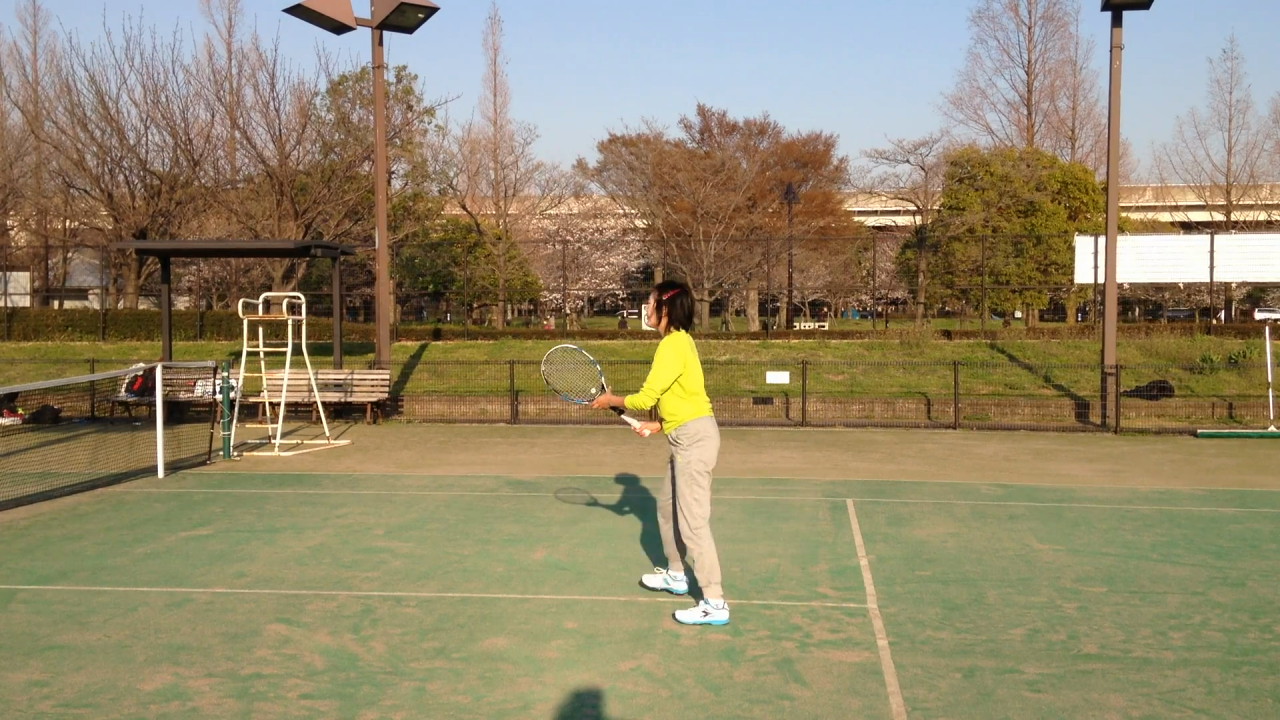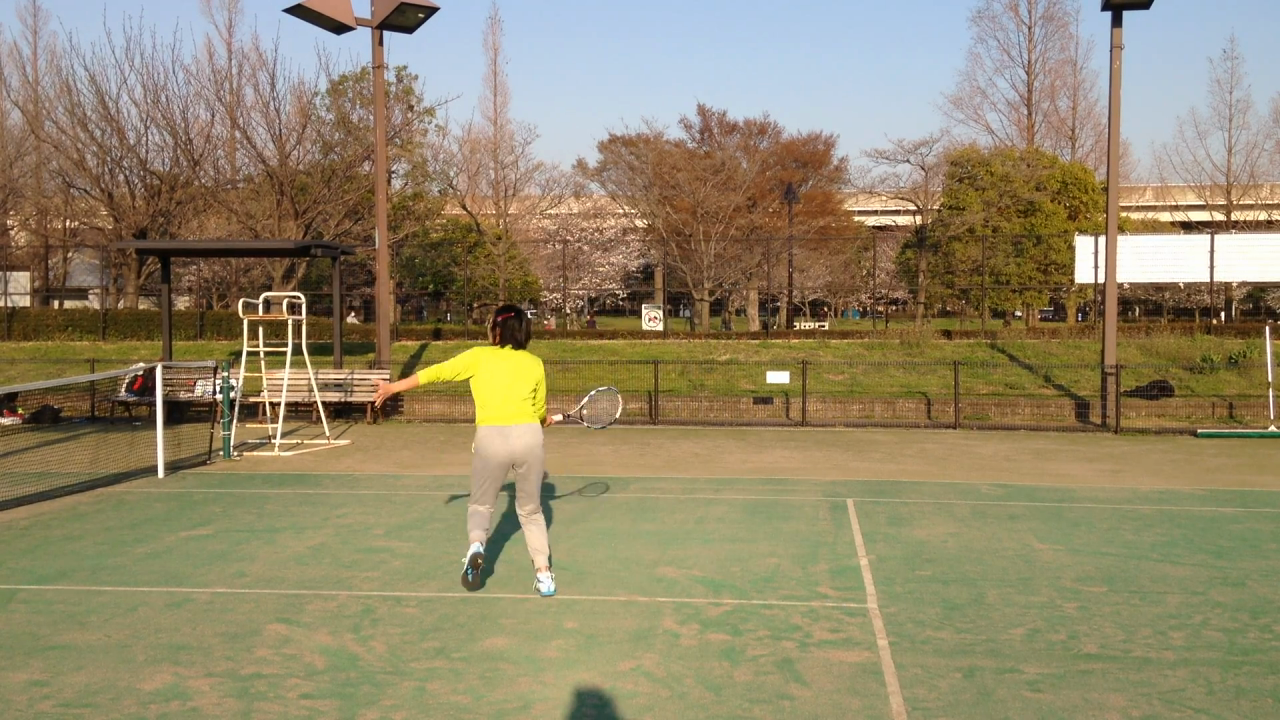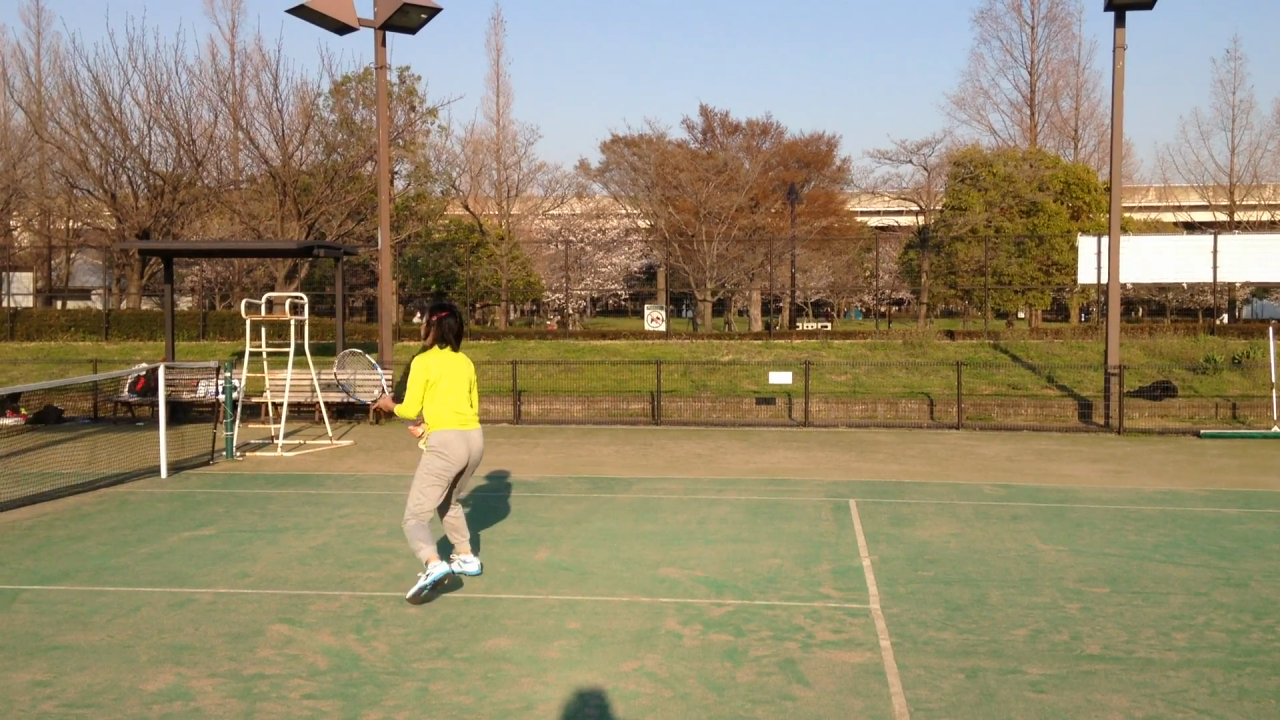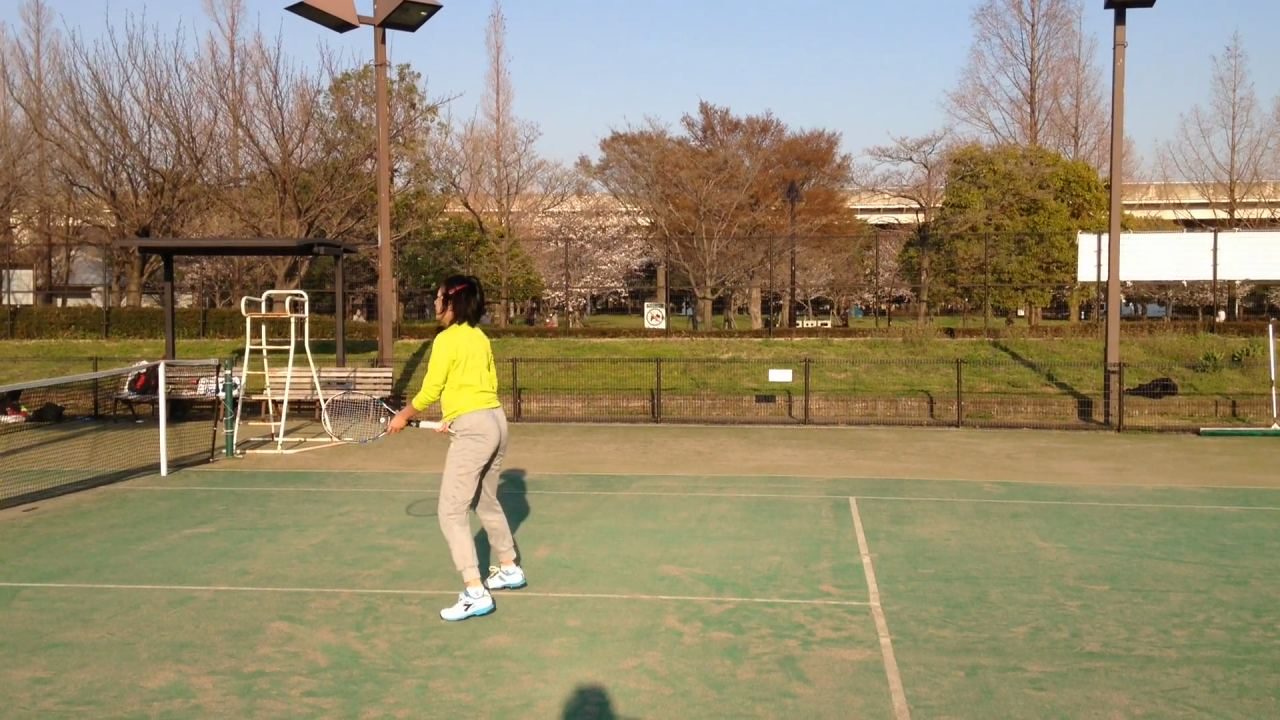
dt=1s
person 1, frame 1
left shoulder: (672, 345)
right shoulder: (681, 341)
left elbow: (646, 398)
left wrist: (610, 400)
right wrist: (658, 425)
left hip: (694, 439)
right hip: (691, 437)
left knee: (693, 523)
right knee: (667, 507)
left ankle: (715, 603)
right ankle: (676, 574)
person 1, frame 2
left shoulder: (478, 356)
right shoulder: (535, 364)
left elbow: (436, 373)
left wrist: (394, 387)
right wrist: (543, 420)
left hip: (492, 439)
right hip: (529, 437)
left knee: (480, 507)
right knee: (530, 510)
left ankle: (476, 548)
right ankle: (544, 575)
person 1, frame 3
left shoulder: (423, 362)
right shoulder: (465, 362)
left elbow: (411, 410)
left wrist: (389, 405)
left hip: (446, 443)
right hip: (474, 440)
left knee: (415, 517)
right knee: (448, 502)
left ankle: (433, 566)
right ankle: (466, 557)
person 1, frame 4
left shoulder: (446, 340)
right shoulder: (479, 337)
left elbow: (429, 393)
left wrist: (404, 416)
left hip: (473, 430)
right hip: (495, 421)
left knee: (452, 513)
right knee: (487, 501)
left ankle: (475, 593)
right ankle: (509, 568)
